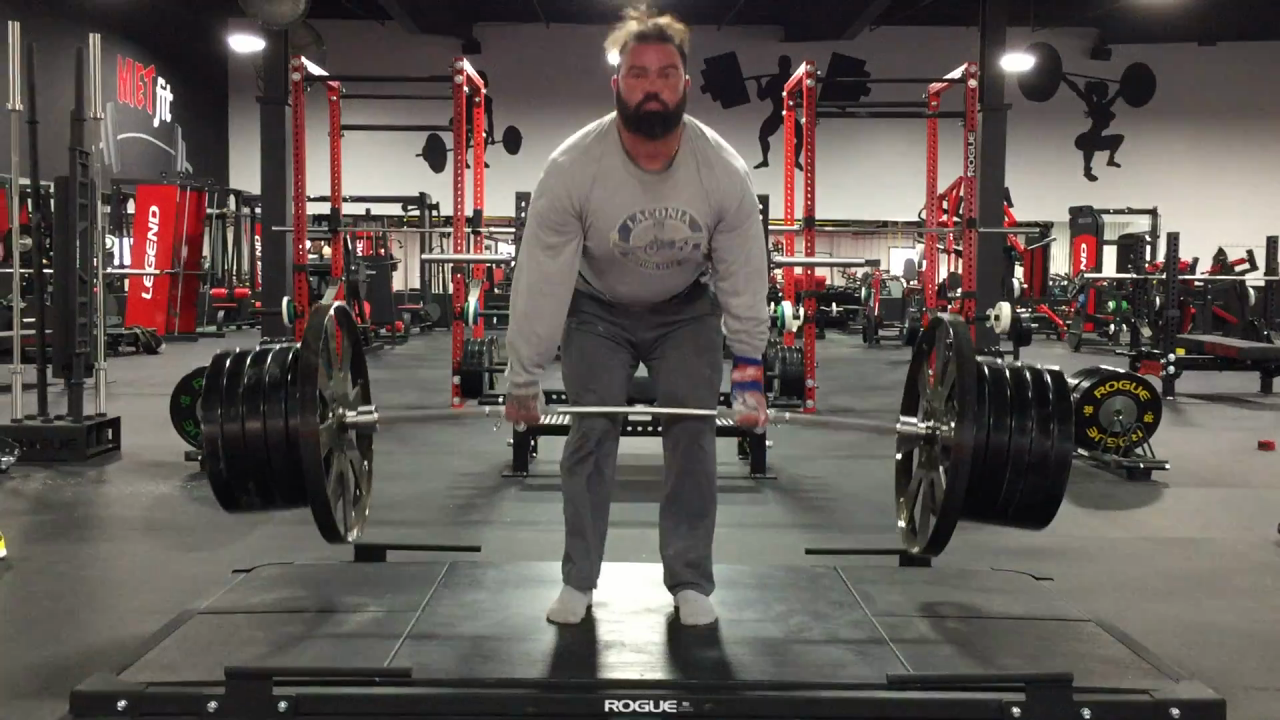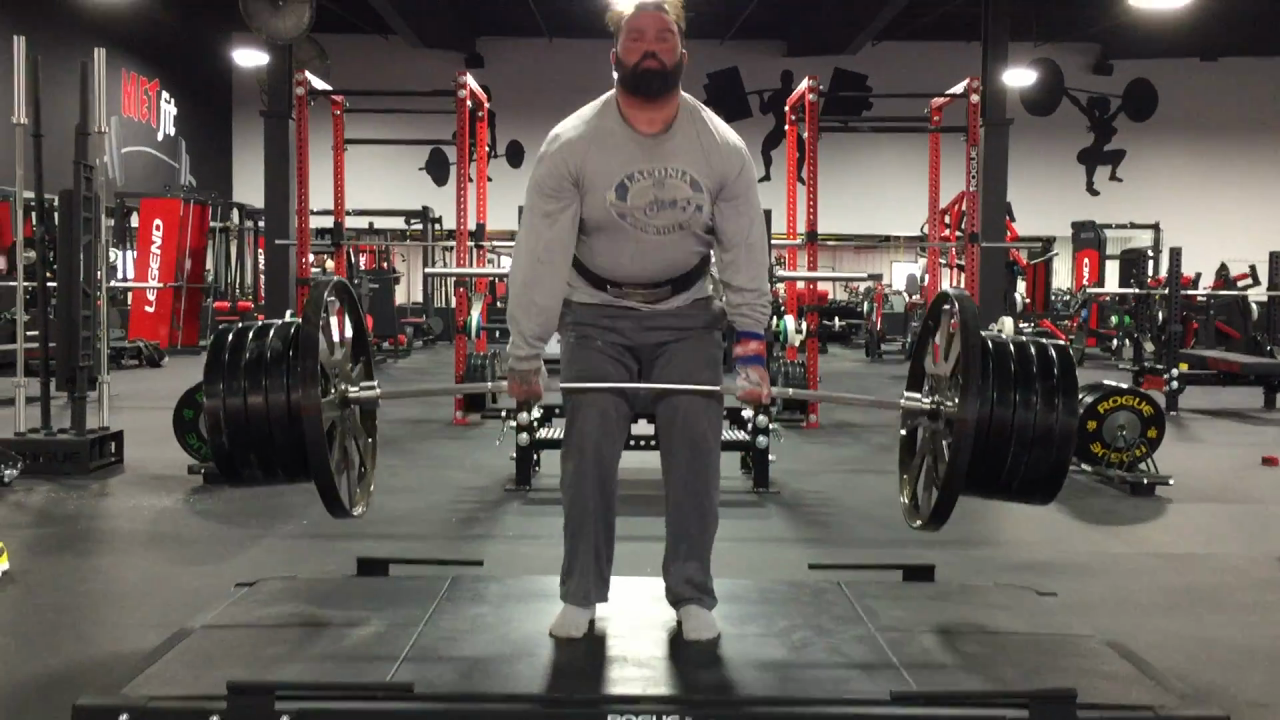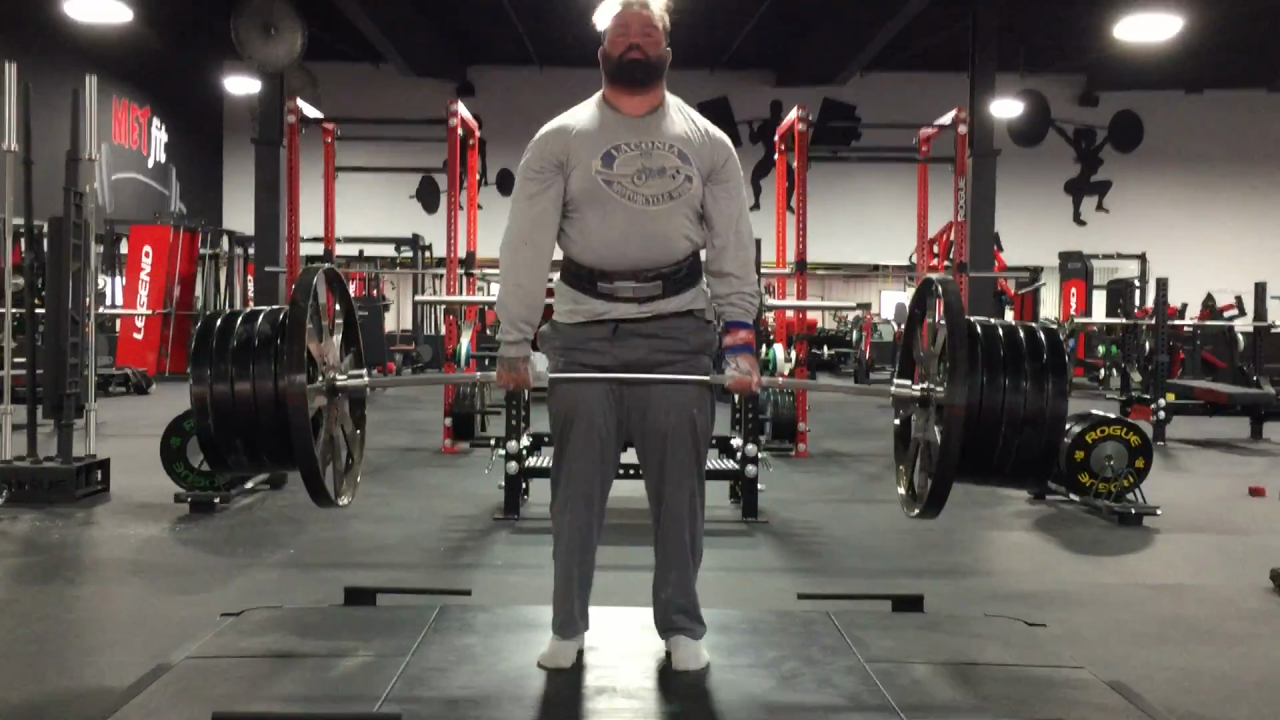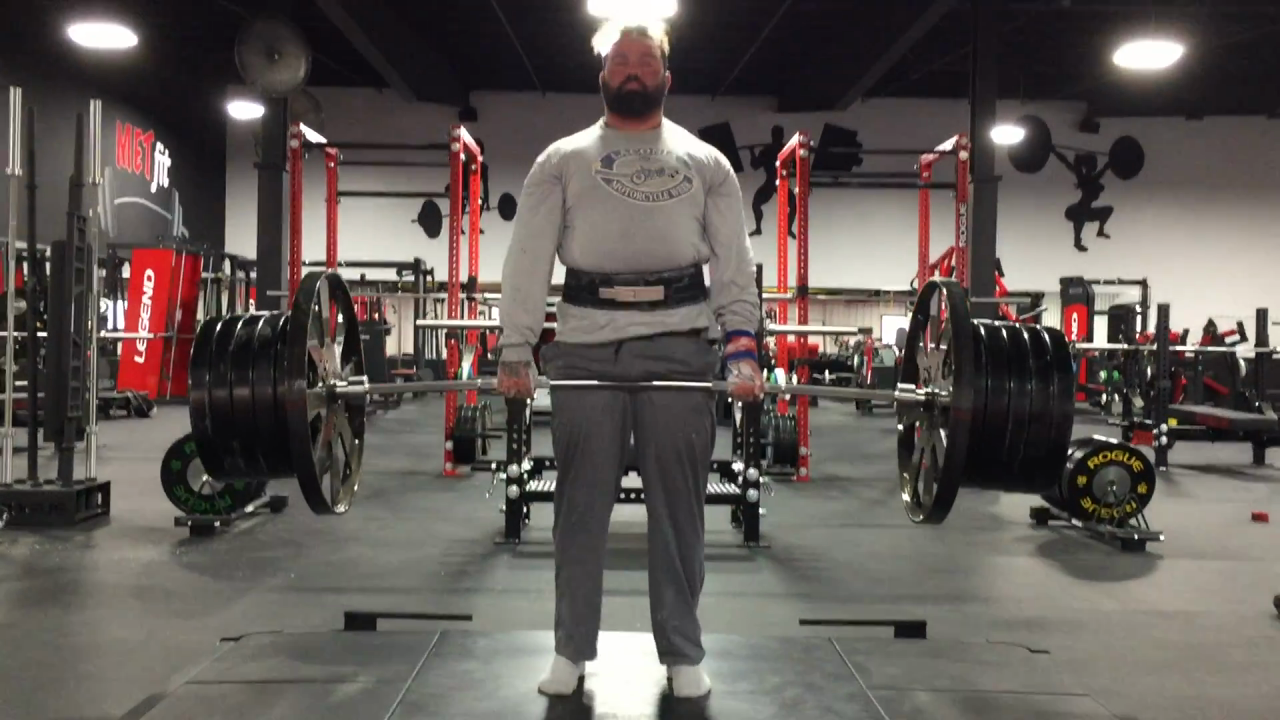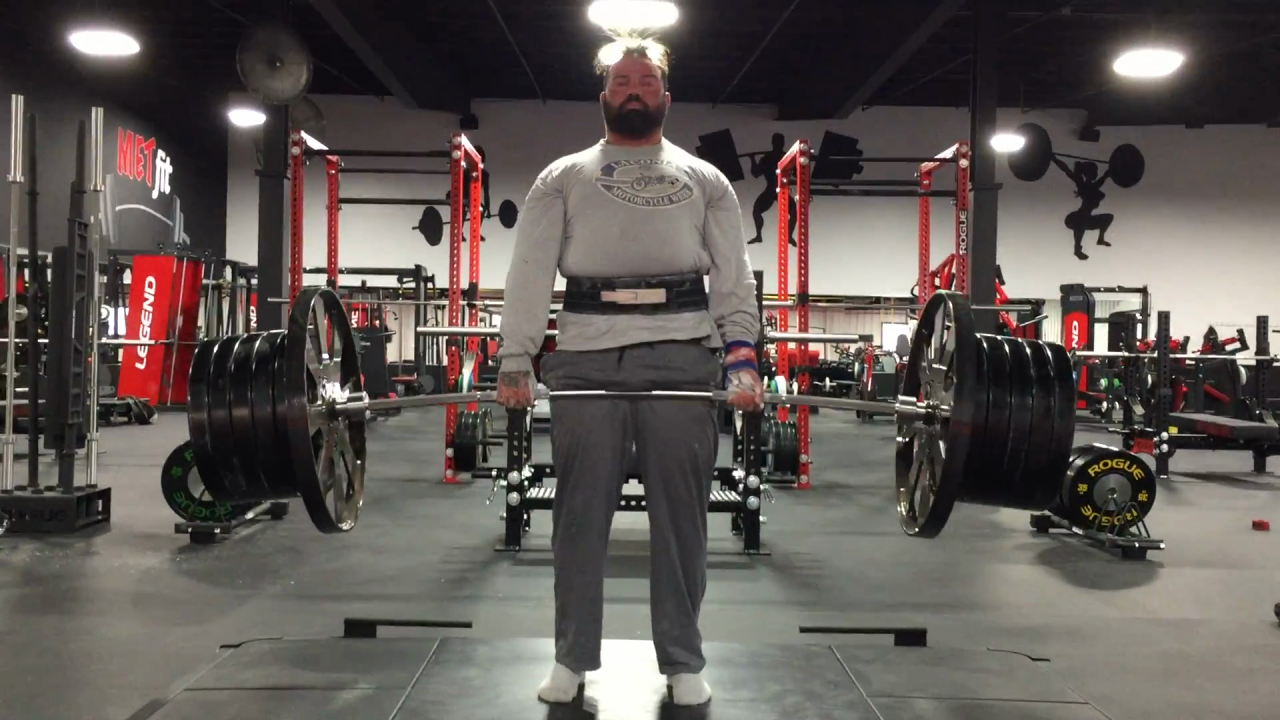
dt=0.2s
person 1, frame 1
left shoulder: (726, 173)
right shoulder: (570, 170)
left elbow: (744, 281)
right elbow: (541, 282)
left wrist: (749, 376)
right wrist: (523, 383)
left hip: (686, 313)
right hip: (597, 312)
left knee: (693, 437)
right knee: (590, 433)
left ankle: (690, 582)
right ankle: (578, 580)
person 1, frame 2
left shoulder: (723, 148)
right shoulder: (571, 143)
left elbow: (745, 255)
right elbow: (540, 256)
left wrist: (750, 351)
right wrist: (524, 359)
left hip: (687, 317)
right hip: (597, 314)
left knee: (695, 450)
right knee: (588, 449)
left ankle: (692, 595)
right ankle: (580, 595)
person 1, frame 3
left shoulder: (707, 141)
right shoulder: (560, 137)
left elbow: (732, 247)
right elbow: (527, 245)
left wrist: (739, 341)
right wrist: (514, 346)
left hip: (678, 329)
right hip: (584, 329)
left knee: (679, 480)
right knee: (578, 479)
left ankle: (681, 626)
right ankle: (567, 626)
person 1, frame 4
left shoulder: (705, 160)
right shoulder: (563, 158)
left elbow: (733, 260)
right elbow: (528, 257)
left wrist: (741, 350)
right wrist: (515, 351)
left hip: (680, 345)
right hip: (586, 346)
left knee: (676, 505)
right knee: (582, 502)
left ankle: (682, 652)
right ankle: (572, 649)
person 1, frame 5
left shoulder: (704, 178)
right shoulder: (564, 175)
left elbow: (732, 275)
right elbow: (530, 271)
left wrist: (741, 361)
right wrist: (514, 363)
left hip: (682, 354)
right hip: (586, 356)
left knee: (679, 515)
right knee: (581, 513)
left ankle: (682, 660)
right ankle: (573, 657)
